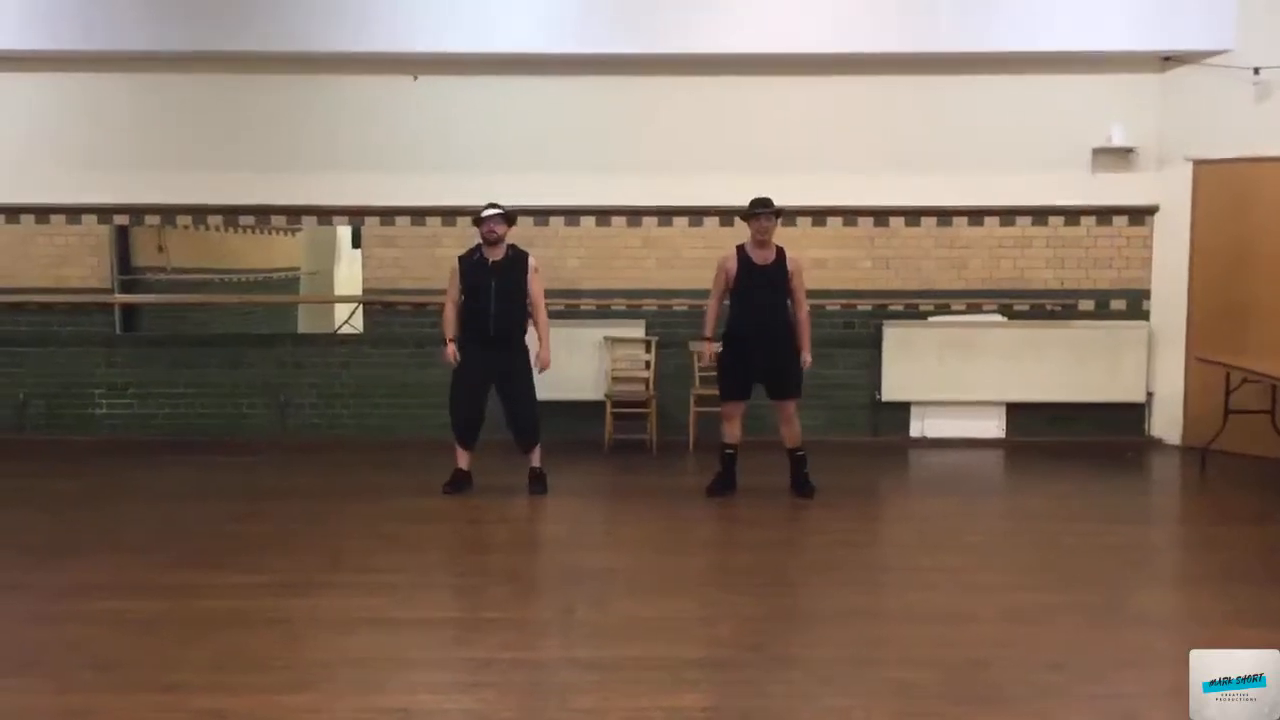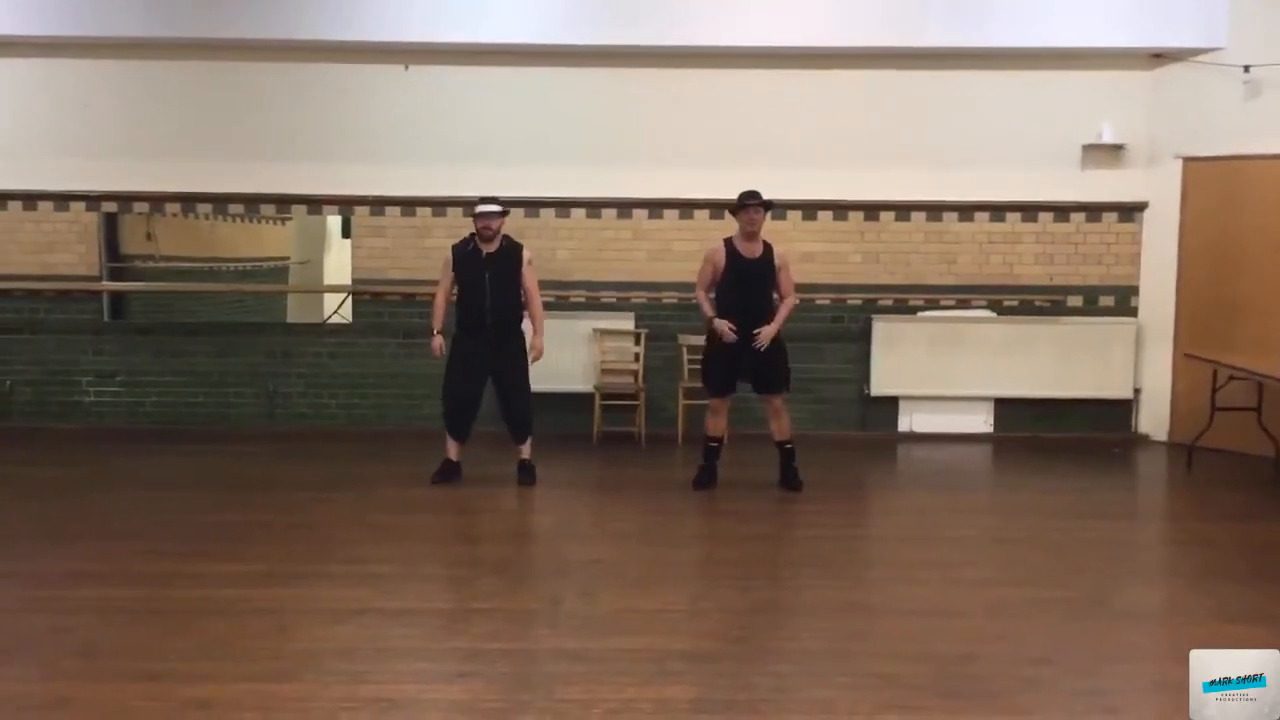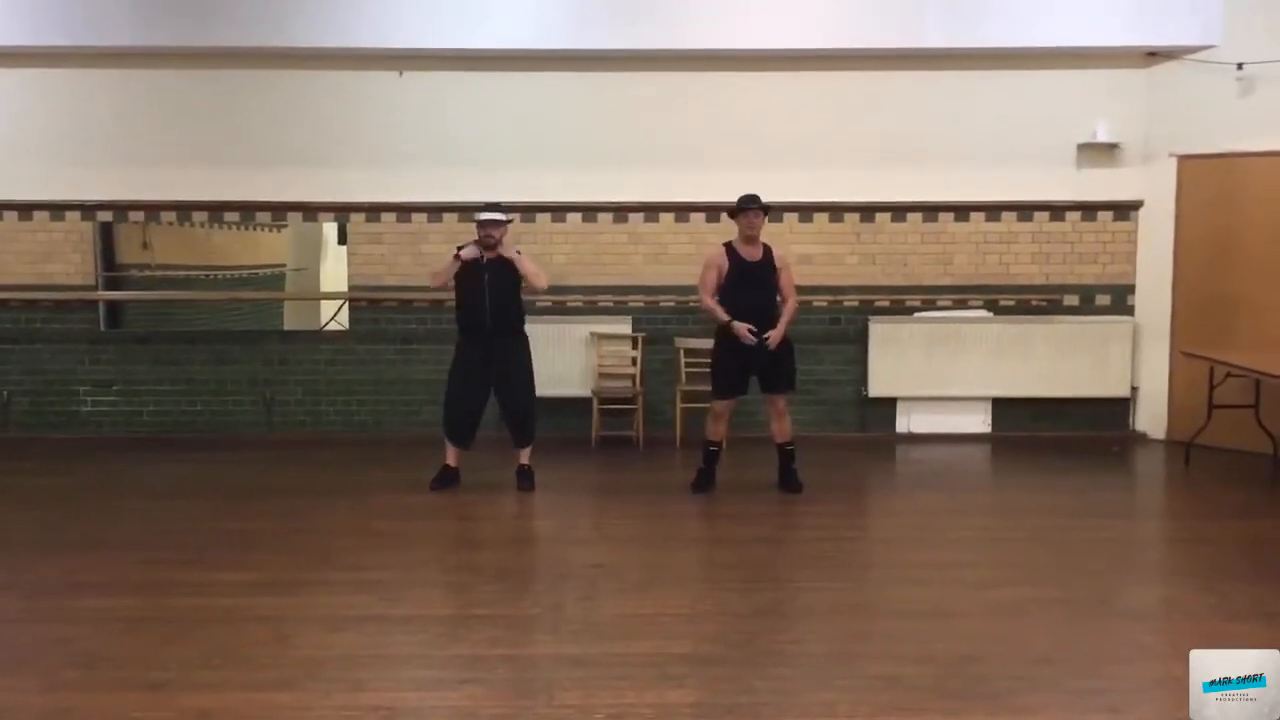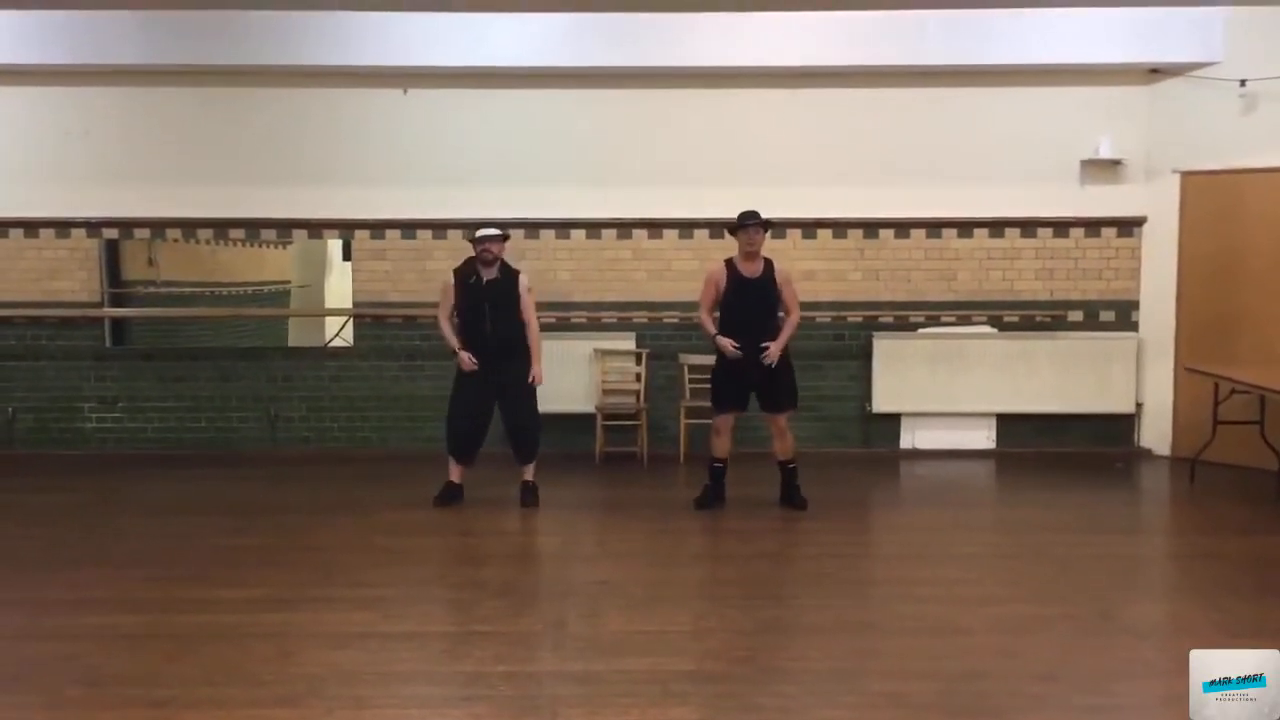
dt=1s
person 1, frame 1
left shoulder: (788, 262)
right shoulder: (730, 260)
left elbow: (800, 305)
right elbow: (715, 301)
left wrist: (805, 347)
right wrist: (708, 339)
left hip: (779, 345)
right hip: (738, 345)
left knee: (787, 409)
right knee: (731, 409)
left ankle: (799, 475)
right ankle: (727, 475)
person 1, frame 2
left shoulder: (775, 256)
right shoulder: (718, 252)
left elbow: (789, 296)
right elbow: (701, 291)
left wrist: (774, 326)
right wrist: (714, 320)
left hip: (764, 338)
right hip: (726, 338)
left knee: (775, 403)
right knee: (717, 402)
left ankle: (788, 469)
right ankle: (709, 468)
person 1, frame 3
left shoulder: (775, 258)
right shoulder: (720, 256)
left elbow: (790, 299)
right elbow: (706, 297)
left wrist: (780, 329)
right wrist: (731, 323)
left hip: (771, 340)
right hip: (732, 341)
left knee: (779, 404)
right knee: (720, 407)
left ankle: (788, 471)
right ankle: (707, 470)
person 1, frame 4
left shoulder: (777, 272)
right shoulder: (720, 272)
left elbow: (793, 312)
right elbow: (704, 311)
left wrist: (779, 343)
right wrist: (717, 337)
left hip: (770, 358)
right hip: (732, 357)
left knee: (780, 423)
right knee: (722, 423)
left ankle: (790, 488)
right ankle: (715, 488)
person 2, frame 1
left shoulder: (525, 263)
right shoulder: (463, 263)
left elbow: (538, 306)
right elbow: (451, 305)
left wrist: (544, 346)
right wrist: (450, 340)
left hip: (512, 350)
right hip: (472, 350)
left knee: (523, 410)
right knee: (464, 410)
left ankle: (536, 471)
right ankle: (462, 472)
person 2, frame 2
left shoulder: (519, 254)
right shoulder: (458, 253)
left elbow: (532, 296)
right elbow: (443, 294)
left wrist: (538, 335)
right wrist: (437, 332)
left hip: (508, 340)
right hip: (468, 340)
left knee: (517, 400)
right knee: (457, 399)
left ankle: (525, 461)
right ankle: (452, 462)
person 2, frame 3
left shoulder: (514, 260)
right shoulder: (463, 257)
left elbow: (540, 284)
right elbow: (434, 283)
left wrist: (513, 256)
right wrist: (459, 259)
left hip: (511, 344)
right hip: (471, 345)
left knee: (520, 405)
right knee: (459, 405)
left ankle: (524, 467)
right ankle: (450, 467)
person 2, frame 4
left shoulder: (517, 280)
right shoulder: (457, 279)
left elbow: (530, 322)
right elbow: (444, 317)
left wrist: (536, 363)
right wrist: (459, 350)
left hip: (514, 364)
right hip: (474, 364)
left knee: (524, 423)
right knee: (462, 423)
left ankle: (528, 483)
right ankle: (454, 484)
